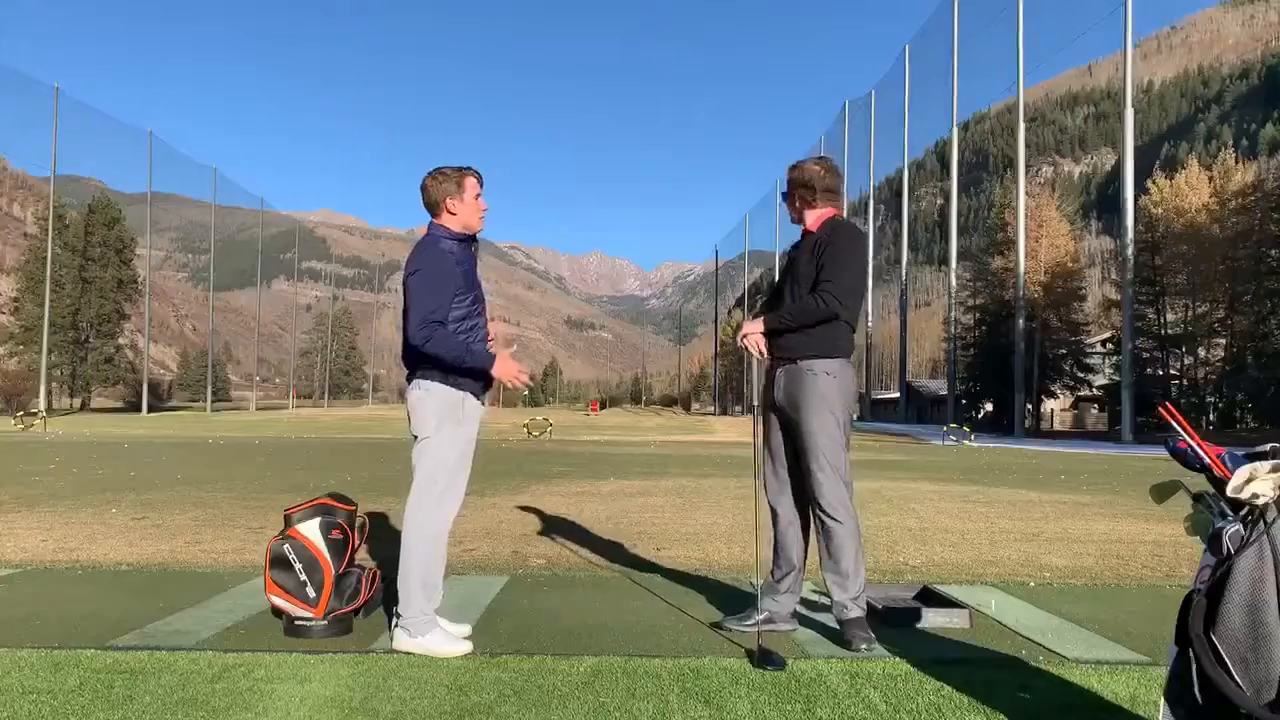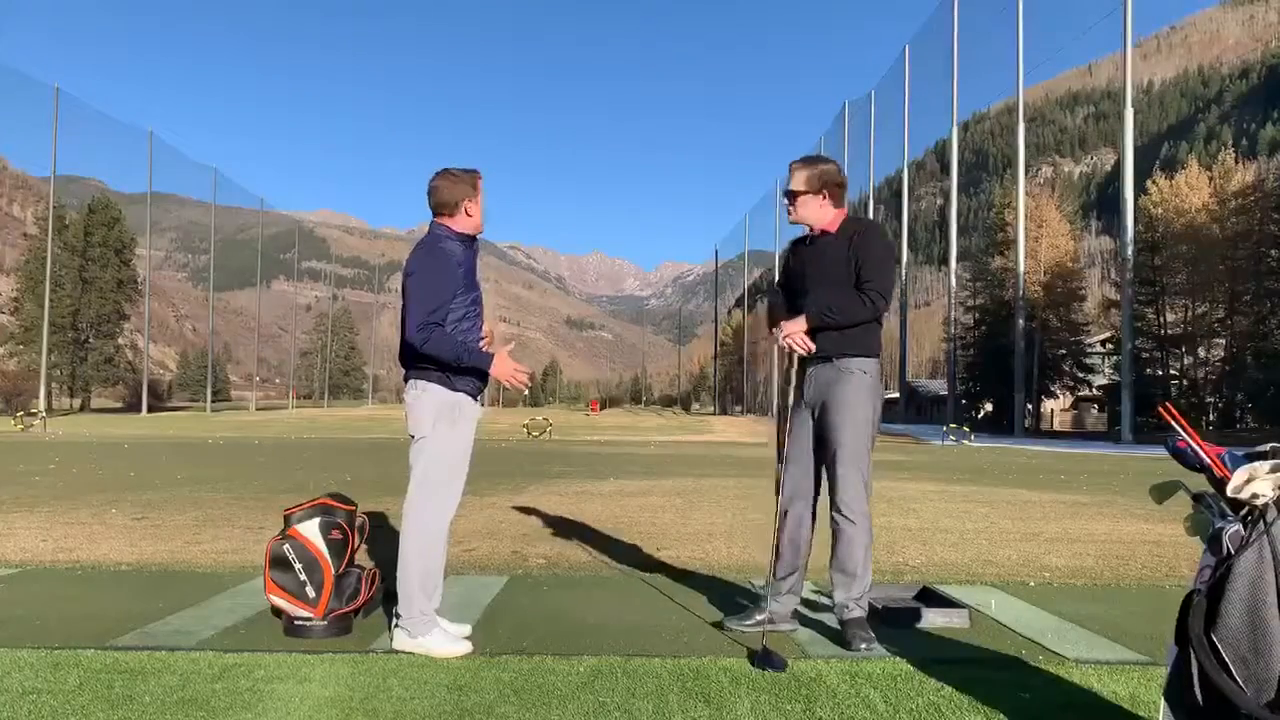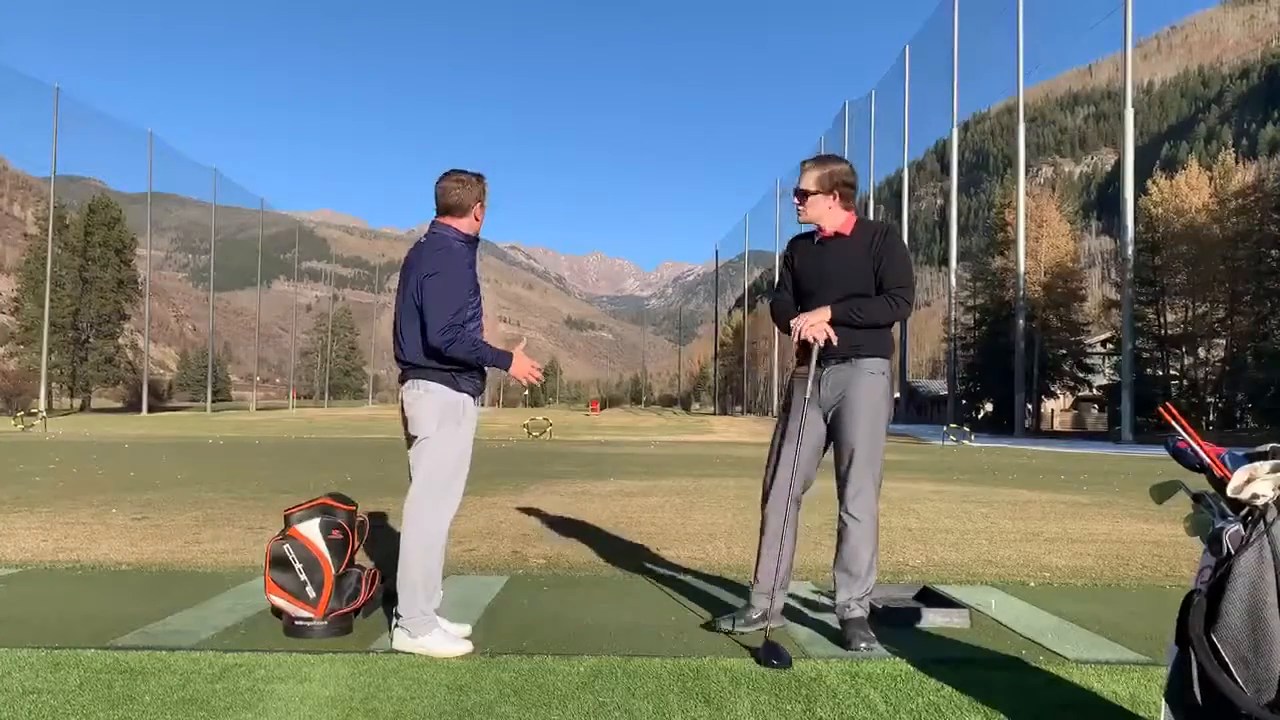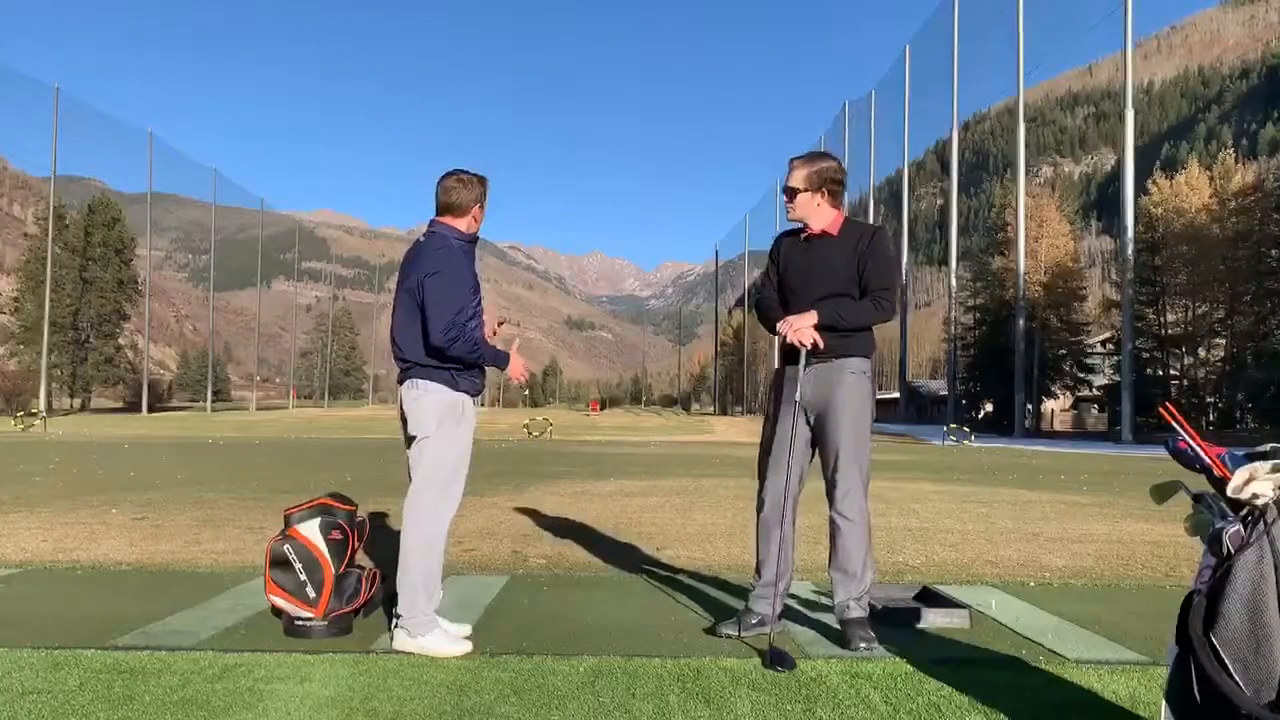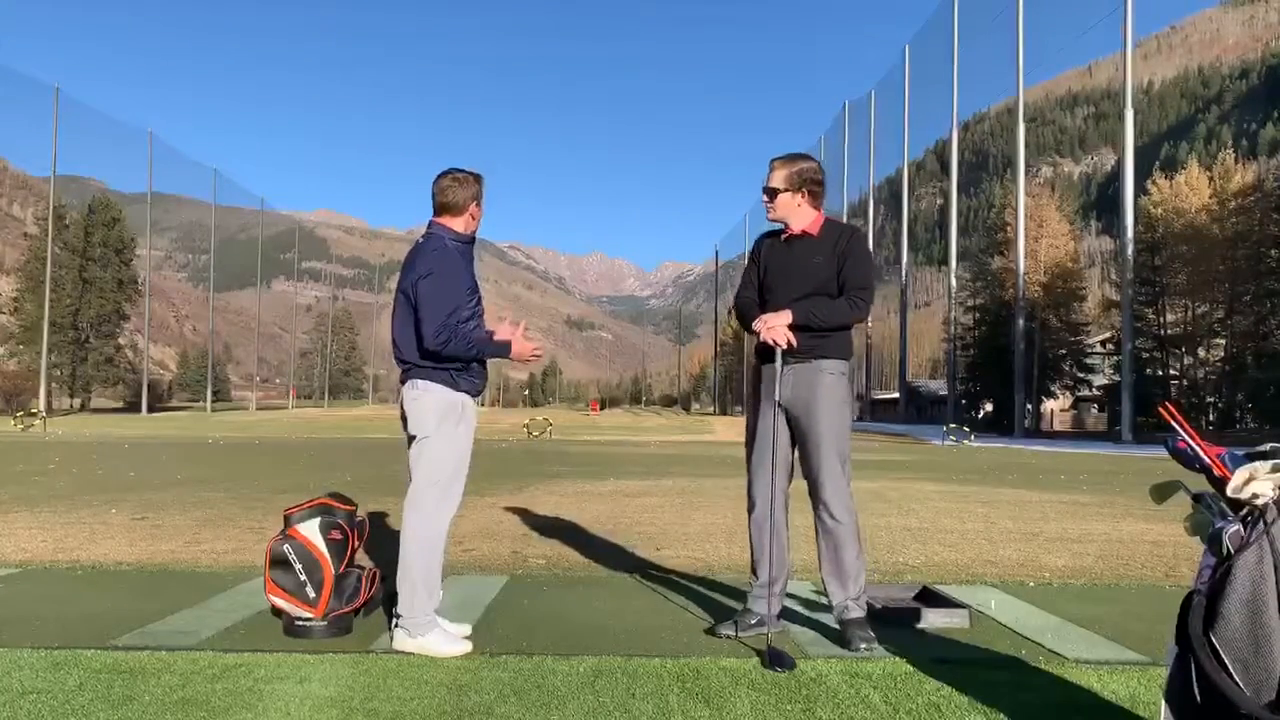
dt=0.4s
person 1, frame 1
left shoulder: (843, 236)
right shoulder: (801, 246)
left elbow: (831, 302)
right elbow: (777, 302)
left wrist: (764, 323)
right wrist: (755, 328)
left hip: (821, 373)
right hip: (780, 375)
left knee: (829, 493)
right knee: (784, 495)
left ankle: (851, 610)
right ankle: (779, 603)
person 1, frame 2
left shoulder: (867, 236)
right shoulder: (798, 250)
left elbow: (874, 300)
right elbow: (779, 304)
left wrist: (806, 321)
right wrist: (785, 328)
left hip: (850, 373)
right hip: (804, 374)
left knee: (848, 495)
right knee: (793, 493)
left ankle: (853, 610)
right ankle: (780, 603)
person 1, frame 3
left shoulder: (881, 238)
right shoulder: (798, 248)
left elbow: (900, 302)
right elbow: (780, 303)
left wrist: (829, 312)
right wrist: (798, 321)
left hip: (862, 373)
right hip: (809, 373)
left knee: (857, 496)
right knee: (781, 486)
left ankle: (854, 610)
right ankle: (765, 601)
person 1, frame 4
left shoulder: (867, 239)
right shoulder: (784, 245)
left elbow: (882, 304)
right elbow: (764, 300)
left wrist: (813, 316)
right wrist: (785, 323)
left hip: (844, 373)
right hip: (792, 373)
left knee: (846, 494)
right knee: (774, 491)
left ankle: (853, 610)
right ankle: (765, 604)
person 1, frame 5
left shoulder: (846, 240)
right shoulder: (765, 246)
left elbow: (857, 304)
right elbow: (743, 301)
left wrist: (789, 315)
right wrist: (761, 323)
left hip: (821, 372)
right hip: (768, 372)
left knee: (831, 492)
right knee: (764, 493)
left ankle: (851, 609)
right ankle: (764, 605)
person 2, frame 1
left shoulder: (457, 250)
right shoulder: (435, 255)
right elbow: (425, 334)
left wrist: (480, 334)
right wrist: (490, 361)
left hip: (456, 392)
right hip: (445, 393)
left knee: (439, 503)
right knee: (432, 504)
left ankle: (422, 612)
right ankle: (414, 625)
person 2, frame 2
left shoulder: (455, 251)
right shoulder: (436, 255)
right elbow: (422, 334)
left wrist: (477, 334)
right wrist: (487, 361)
left hip: (452, 392)
right hip: (442, 394)
left knee: (436, 504)
right knee: (430, 505)
left ankle: (421, 613)
right ankle: (414, 625)
person 2, frame 3
left shoulder: (426, 250)
right shoulder: (449, 256)
right elbow: (446, 338)
left wrist: (473, 335)
right wrist: (506, 360)
left hip: (433, 389)
right hip: (445, 393)
left knee: (432, 503)
right knee: (432, 505)
left ankle: (419, 612)
right ankle: (414, 625)
person 2, frame 4
left shoulder: (424, 250)
right shoulder: (449, 256)
right elbow: (447, 337)
left wrist: (477, 332)
right wrist: (503, 358)
left hip: (429, 388)
right hip: (443, 393)
left knee: (430, 503)
right knee: (432, 504)
left ankle: (420, 613)
right ankle: (415, 625)
person 2, frame 5
left shoulder: (430, 250)
right shoulder: (443, 257)
right elbow: (440, 337)
left wrist: (490, 337)
right wrist: (504, 349)
left hip: (437, 391)
right hip: (443, 393)
left knee: (432, 504)
right knee: (431, 505)
left ankle: (419, 613)
right ankle: (414, 625)
